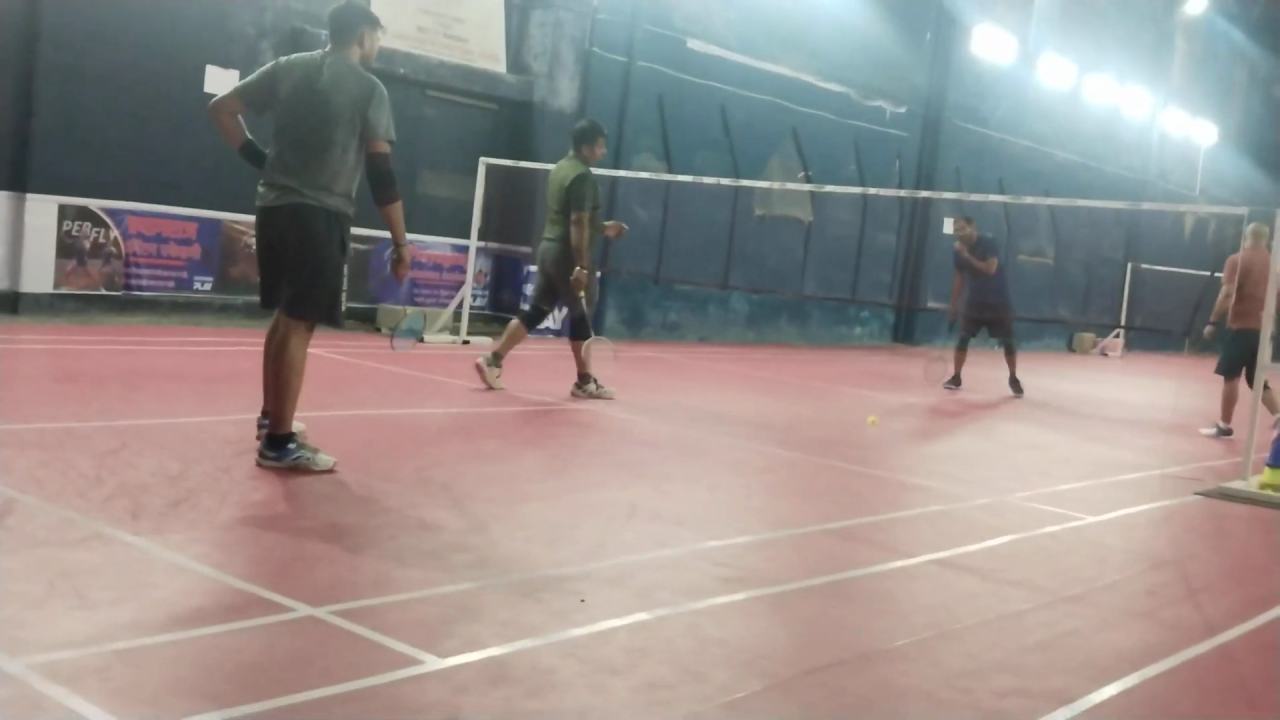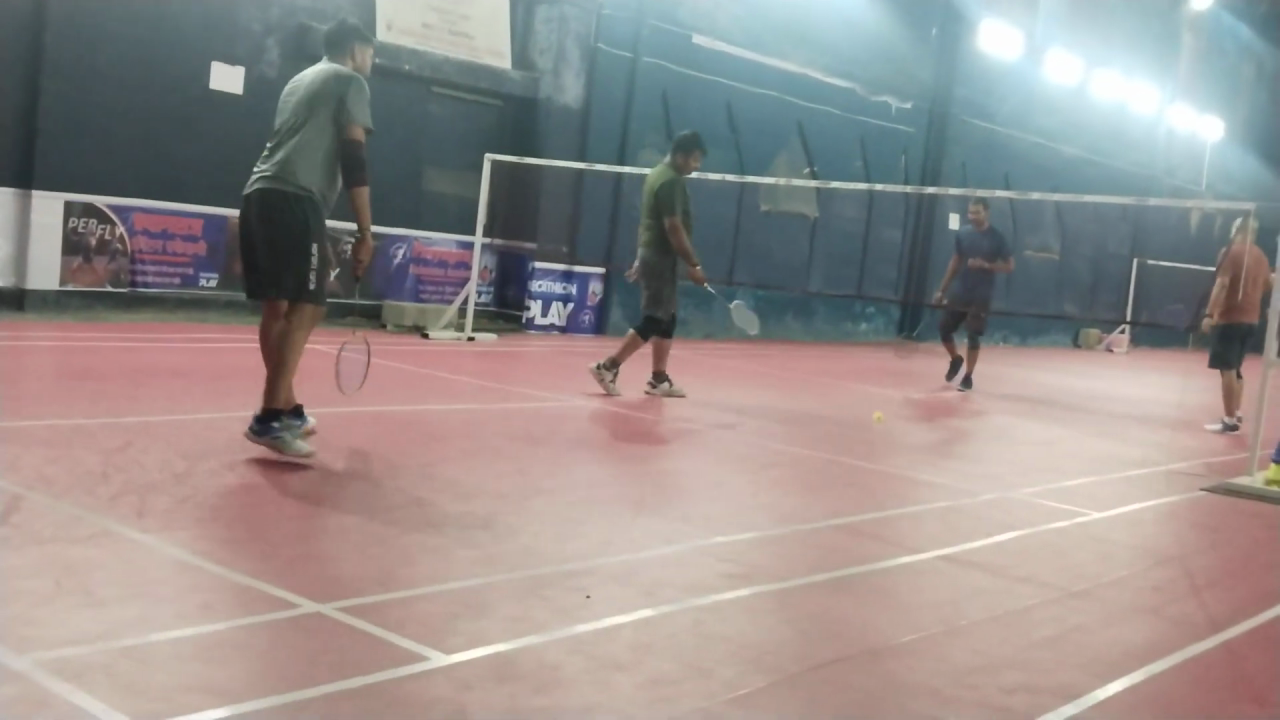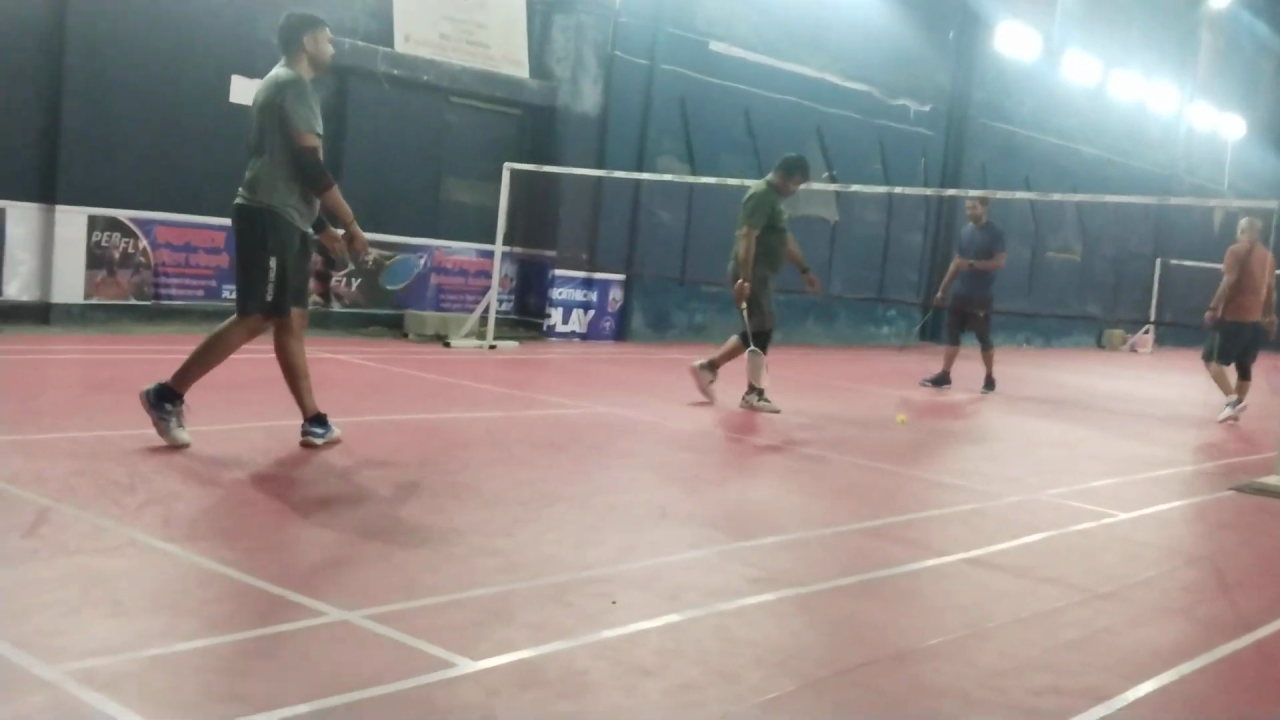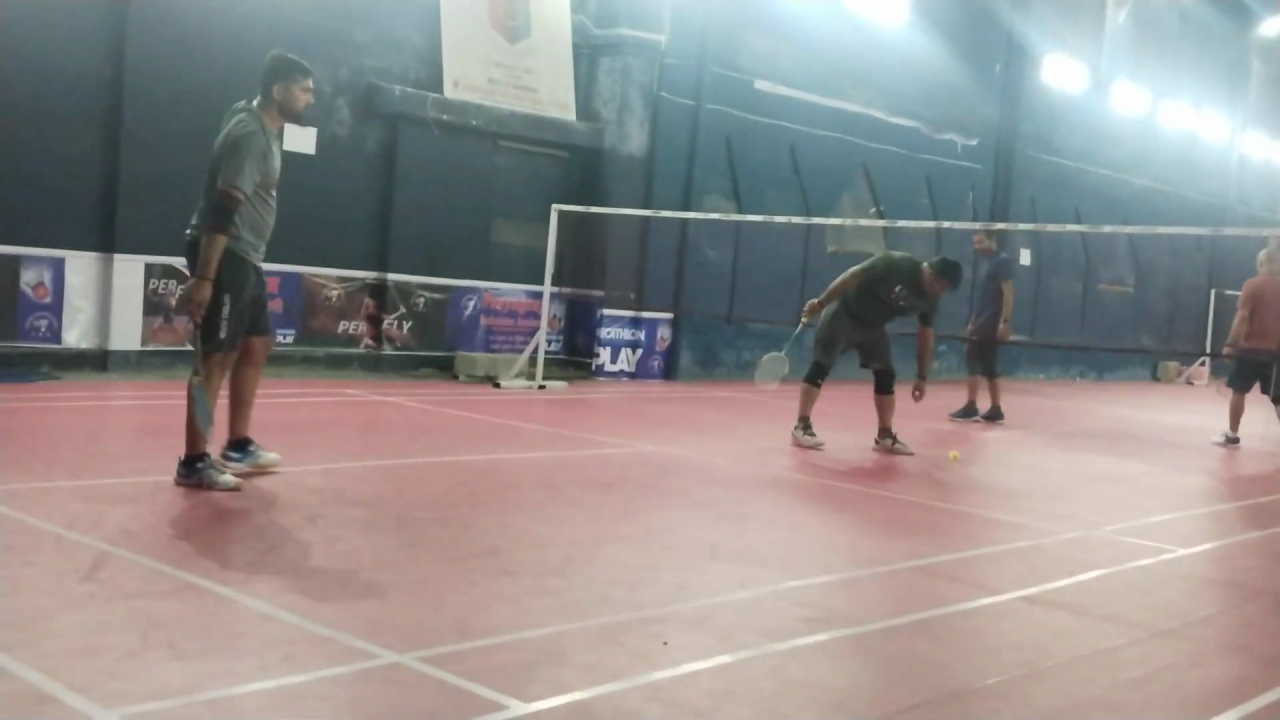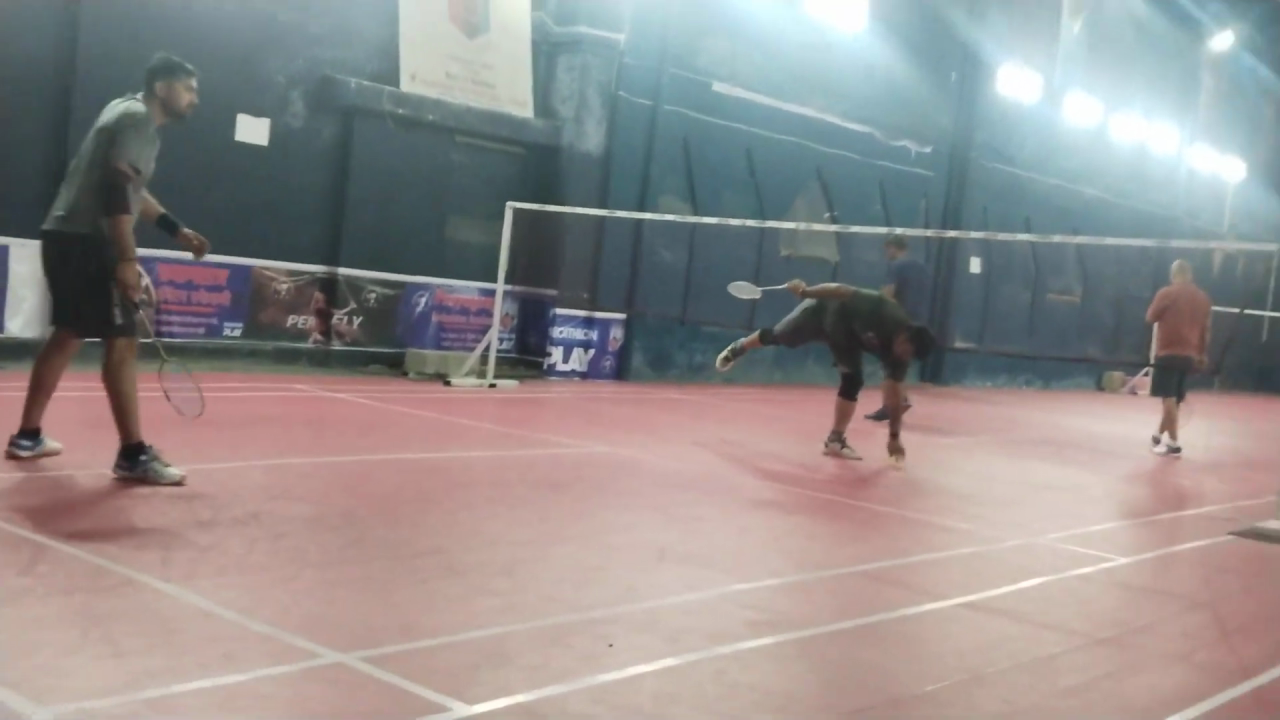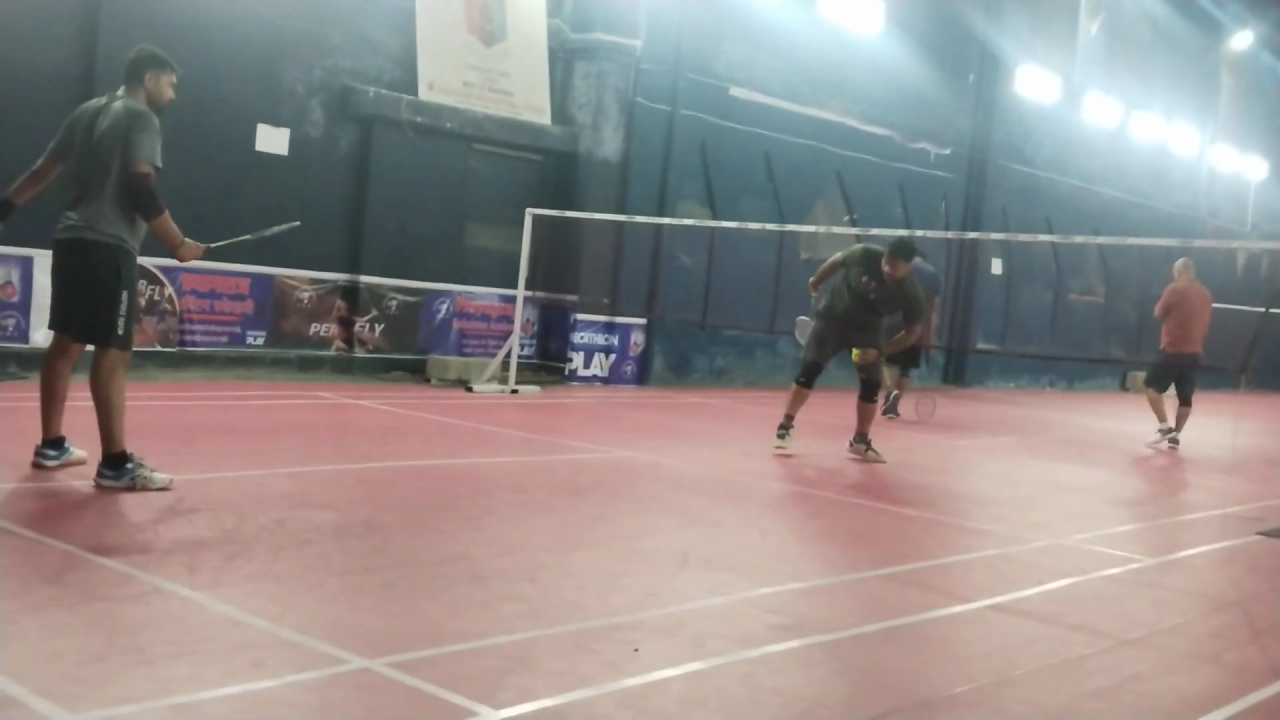
dt=0.5s
person 1, frame 1
left shoulder: (288, 69)
right shoulder: (369, 89)
left elbow: (222, 107)
right elbow: (381, 173)
left wrist: (257, 158)
right wrist: (400, 244)
left hip: (273, 209)
right hip: (321, 217)
left knee: (285, 318)
right knee: (298, 326)
left ankle: (272, 417)
right ankle: (279, 443)
person 1, frame 2
left shoulder: (298, 81)
right shoulder: (351, 82)
right elbow: (354, 159)
right wrist: (364, 233)
left hip: (258, 196)
right hip: (293, 200)
left knee: (277, 309)
right knee: (304, 308)
left ankle: (283, 410)
right ankle: (272, 416)
person 1, frame 3
left shoulder: (280, 84)
right shoulder: (293, 85)
right elbow: (311, 166)
left wrist: (323, 226)
right wrist: (351, 223)
left hip: (285, 221)
right hip: (269, 218)
left knee: (291, 321)
right knee: (254, 320)
left ankle: (314, 422)
right ankle: (167, 395)
person 1, frame 4
left shoulder: (259, 123)
right shoulder: (250, 136)
right elbow: (221, 210)
right wrist: (202, 278)
left hip: (243, 257)
right hip: (224, 257)
left knee: (256, 347)
right knee: (219, 355)
left ankle: (238, 444)
right ankle: (193, 462)
person 1, frame 5
left shoulder: (128, 112)
right shoulder: (138, 119)
left elbow: (133, 193)
right elbow: (116, 191)
left wrist: (179, 231)
right wrist: (126, 259)
left hip: (64, 234)
right hip: (86, 239)
left knee: (66, 336)
right knee: (121, 341)
left ankle: (27, 435)
right ankle: (133, 453)
person 1, frame 6
left shoulder: (87, 112)
right shoulder: (142, 119)
left elbow: (43, 170)
right elbow: (141, 192)
right wrist: (180, 243)
left hip: (71, 240)
right hip: (109, 248)
left knee: (65, 343)
right knee: (112, 353)
left ankle: (51, 445)
right ankle: (116, 464)
person 2, frame 1
left shoulder: (560, 169)
right shoulder: (583, 176)
right elbow: (579, 223)
left wrist: (603, 227)
right wrist: (582, 266)
left hip: (548, 247)
right hip: (566, 253)
left knee: (536, 311)
right knee: (581, 317)
left ankle: (492, 360)
right ankle: (585, 382)
person 2, frame 2
left shoulder: (661, 175)
right shoulder: (671, 182)
right elbow: (675, 229)
left wrist: (640, 261)
right wrist: (694, 265)
left hip: (652, 255)
right hip: (662, 258)
left knee: (665, 319)
right knee: (655, 321)
left ankle: (659, 380)
right ankle: (607, 368)
person 2, frame 3
left shoulder: (774, 197)
right shoulder: (762, 196)
left elbow: (784, 239)
right elbow: (746, 238)
left wrist: (805, 270)
right wrist: (744, 278)
left hip: (759, 273)
right hip: (752, 273)
left knee: (756, 332)
right knee: (760, 332)
left ankle: (707, 367)
right ankle: (753, 393)
person 2, frame 4
left shoulder: (930, 297)
right shoulder: (896, 264)
left elbow: (925, 334)
right elbow: (852, 275)
left wrist: (922, 376)
right wrist: (821, 302)
left hip: (872, 326)
right hip: (844, 315)
left knee: (886, 374)
right knee: (821, 367)
left ankle: (885, 436)
right ankle: (801, 427)
person 2, frame 5
left shoulder: (897, 353)
right shoulder: (880, 311)
left elbow: (893, 395)
right elbow: (842, 290)
left wrist: (894, 436)
right wrist: (805, 292)
left hip: (847, 339)
right hip: (821, 312)
left knee: (853, 381)
right knee: (775, 337)
left ankle: (835, 440)
right ankle: (737, 349)
person 2, frame 6
left shoulder: (911, 295)
right shoulder: (864, 256)
left elbow: (912, 331)
right elbow: (837, 261)
left wrist: (880, 351)
right wrist: (815, 282)
left hip: (867, 331)
right hip: (832, 318)
left knee: (871, 383)
right knee: (810, 367)
left ankle: (860, 442)
right ankle: (786, 426)
person 3, frame 1
left shoulder: (1237, 260)
left elbow: (1227, 294)
left wrist: (1212, 322)
left hip: (1241, 327)
left knee: (1230, 377)
left ankle: (1224, 426)
person 3, frame 2
left shoulder: (1230, 252)
right shoulder: (1261, 257)
left elbow: (1222, 284)
right elbow: (1268, 285)
left wrist: (1209, 314)
left hip: (1229, 318)
right hip: (1250, 320)
left knee: (1227, 370)
right knee: (1234, 369)
left ankle: (1230, 421)
right ankle: (1235, 413)
person 3, frame 3
left shoulder: (1236, 250)
right shoulder: (1268, 256)
left elbow: (1229, 282)
right elbow: (1270, 289)
left wrist: (1212, 308)
right wrist: (1270, 315)
left hip: (1232, 317)
right hip: (1255, 319)
left knee: (1212, 359)
right knee: (1244, 367)
left ankle: (1232, 399)
right ankle: (1233, 408)
person 3, frame 4
left shoulder: (1253, 285)
left elbow: (1242, 317)
left wrist: (1230, 343)
left hip: (1251, 348)
left knee: (1239, 392)
left ankle: (1232, 435)
person 3, frame 5
left shoulder: (1166, 293)
right shoulder: (1203, 298)
left elbow: (1150, 319)
right elbow: (1206, 329)
right wrist: (1202, 354)
left hip: (1167, 354)
right hip: (1188, 356)
left knee: (1168, 399)
right knee: (1176, 400)
left ankle: (1173, 444)
right ankle: (1159, 437)
person 3, frame 6
left shoulder: (1175, 289)
right shoulder: (1205, 294)
left elbow: (1158, 313)
right elbow: (1203, 322)
left hip: (1172, 351)
right hip: (1194, 352)
left knee: (1152, 387)
right knee: (1185, 397)
left ankle: (1165, 427)
right ankle: (1174, 435)
person 4, frame 1
left shoulder: (988, 244)
right shoulder: (959, 252)
left elbow: (990, 269)
right elbow: (959, 280)
left wrist: (967, 255)
right wrist: (954, 308)
left hip: (998, 301)
right hip: (975, 302)
left knee: (1007, 341)
right knee: (963, 338)
left ankle: (1013, 378)
right ankle: (956, 377)
person 4, frame 2
left shoulder: (997, 238)
right shoulder: (963, 234)
left elbow: (1009, 267)
left wrist: (984, 265)
right wrist: (941, 289)
left hip: (980, 296)
right hip: (958, 292)
left knee: (973, 335)
right knee: (945, 329)
left ankle: (968, 377)
right ankle: (956, 360)
person 4, frame 3
left shoulder: (995, 233)
right shoulder: (965, 232)
left elbow: (999, 263)
left wrist: (971, 264)
right wrist: (943, 289)
left hip: (980, 295)
right hip: (960, 293)
left knee: (983, 337)
right knee: (952, 334)
left ankle: (989, 377)
right ankle: (944, 375)
person 4, frame 4
left shoulder: (1002, 261)
right shoulder: (985, 262)
left elbow: (1008, 293)
left wrist: (1005, 321)
right wrist: (972, 322)
left hip: (991, 322)
right hip: (983, 321)
left knee: (973, 361)
right knee: (988, 366)
left ankle: (971, 406)
right ankle: (995, 410)
person 4, frame 5
left shoulder: (897, 266)
right shoulder: (922, 267)
left elbow: (887, 295)
right hip: (916, 324)
left ankle: (889, 409)
right ankle: (900, 399)
person 4, frame 6
right shoulder: (935, 275)
right elbow: (935, 309)
right wrist: (930, 336)
left hip: (897, 324)
right hip: (918, 329)
left knee: (888, 362)
right knee: (905, 368)
left ankle: (891, 391)
right ankle: (894, 407)
